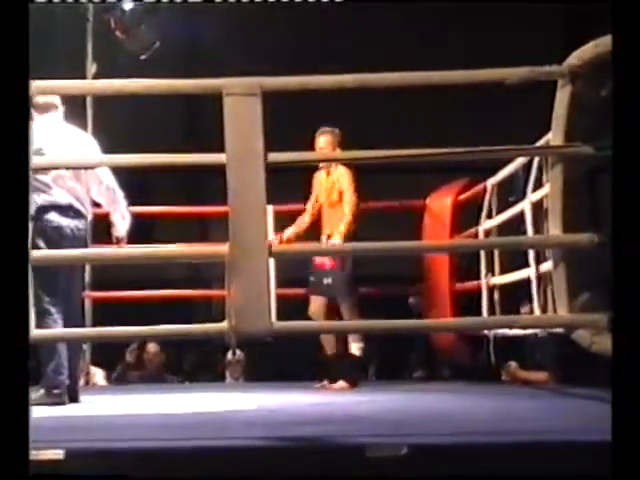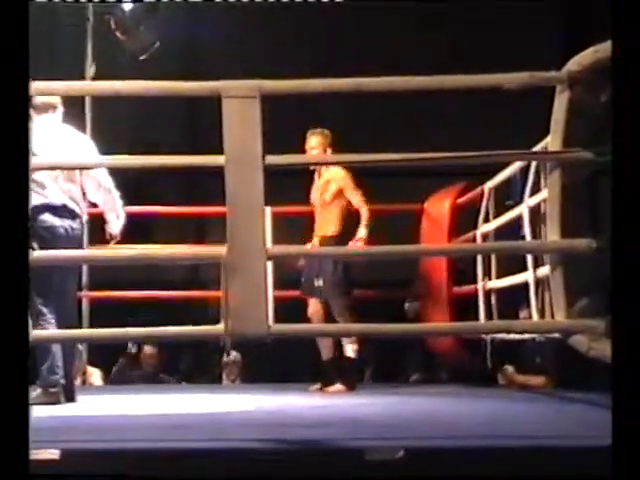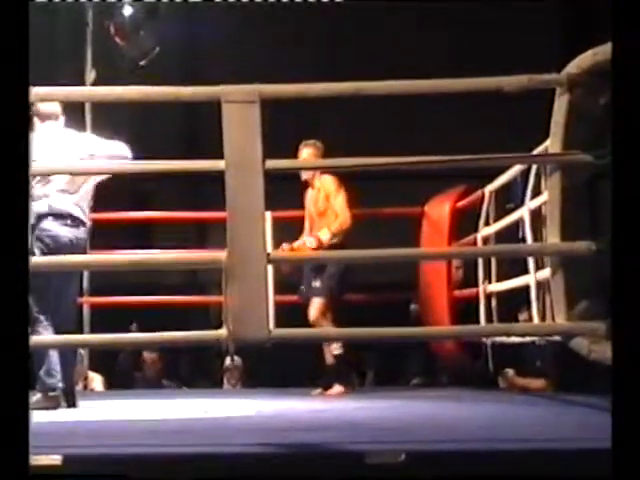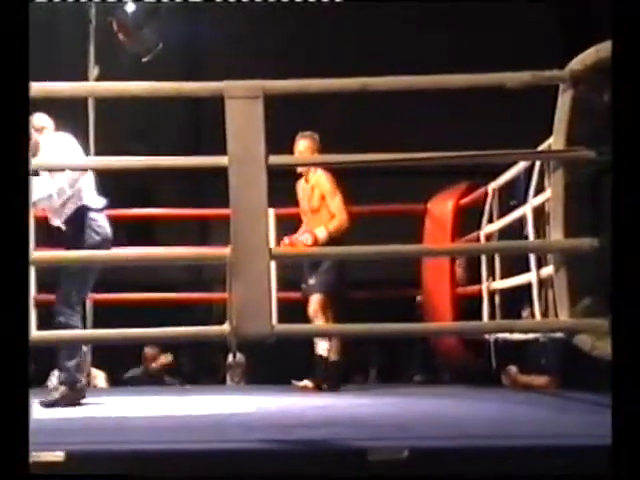
dt=0.4s
person 1, frame 1
left shoulder: (32, 135)
right shoulder: (81, 138)
right elbow: (104, 183)
right wrist: (120, 220)
left hip: (46, 221)
right hip: (77, 223)
left knee: (49, 305)
right knee: (71, 306)
left ankle: (54, 384)
right ankle: (71, 383)
person 1, frame 2
left shoulder: (31, 136)
right shoulder: (78, 138)
right elbow: (100, 182)
right wrist: (115, 219)
left hip: (41, 222)
right hip: (71, 224)
left knee: (43, 306)
right knee: (66, 306)
left ankle: (50, 383)
right ankle: (66, 384)
person 1, frame 3
left shoulder: (34, 141)
right shoulder: (81, 141)
right elbow: (122, 154)
right wrist: (92, 175)
left hip: (45, 229)
right hip: (76, 231)
left knee: (40, 313)
right knee: (65, 312)
left ankle: (49, 389)
right ankle: (66, 390)
person 1, frame 4
left shoulder: (58, 141)
right shoulder: (48, 159)
left elbow: (78, 171)
right elbow: (45, 188)
left wrist: (47, 198)
left hip: (85, 224)
right hip: (86, 226)
left knee: (67, 304)
right knee: (70, 304)
left ankle: (70, 380)
right ankle: (70, 384)
person 2, frame 1
left shoulder: (344, 176)
right shoulder: (317, 177)
left elbow: (349, 214)
right elbow: (309, 213)
left wrist: (337, 243)
right wrist: (286, 235)
left hip: (339, 248)
right hip: (324, 246)
left knee: (347, 311)
right knee: (316, 313)
left ankle: (351, 374)
right ankle: (335, 368)
person 2, frame 2
left shoulder: (340, 175)
right shoulder: (317, 177)
left elbow: (363, 208)
left wrist: (362, 232)
left hip: (334, 248)
right hip: (317, 249)
left knee: (342, 314)
right knee: (314, 314)
left ankle: (348, 376)
right ankle: (329, 375)
person 2, frame 3
left shoulder: (330, 183)
right shoulder: (308, 193)
left elbow: (345, 219)
left wrist: (321, 238)
right wrist: (293, 247)
right hip: (314, 259)
left knee: (316, 315)
right knee: (323, 319)
left ankle: (343, 374)
right ankle: (332, 378)
person 2, frame 4
left shoulder: (324, 180)
right shoulder: (301, 186)
left elbow: (343, 218)
left wrist: (317, 235)
right wrist: (296, 238)
left knee: (315, 310)
right knee: (326, 315)
left ankle: (319, 376)
right ankle: (333, 377)
